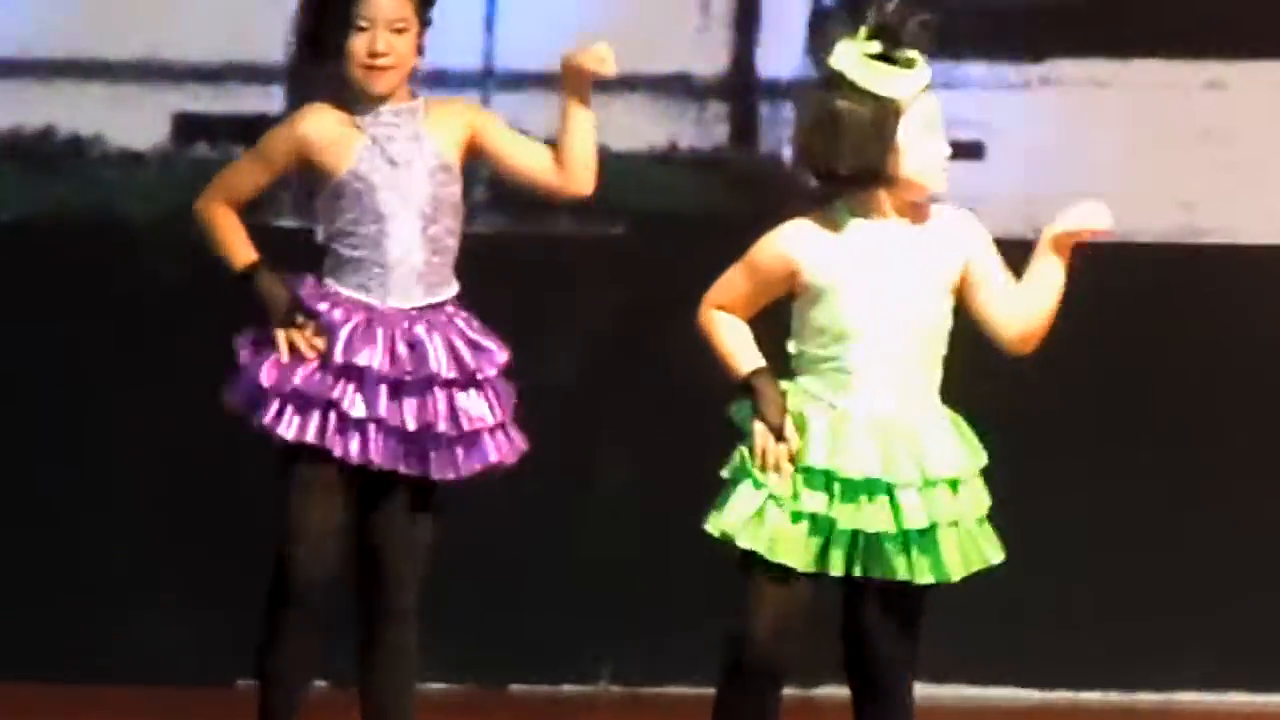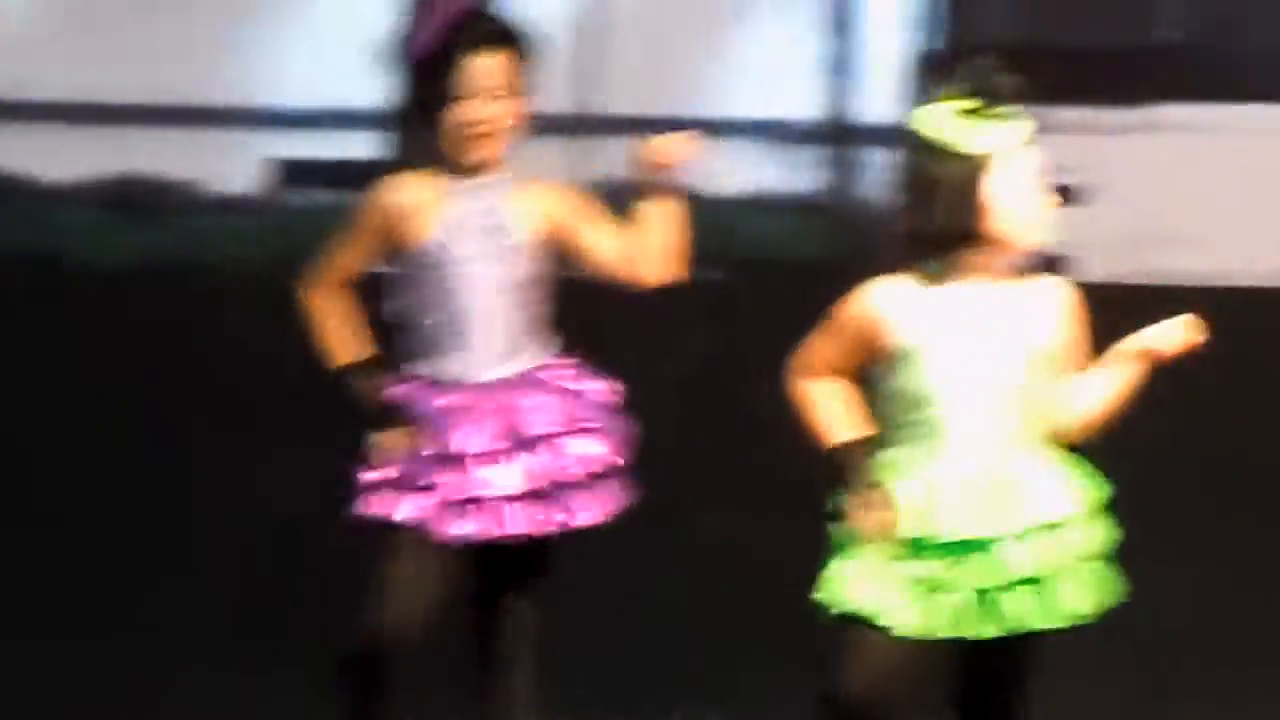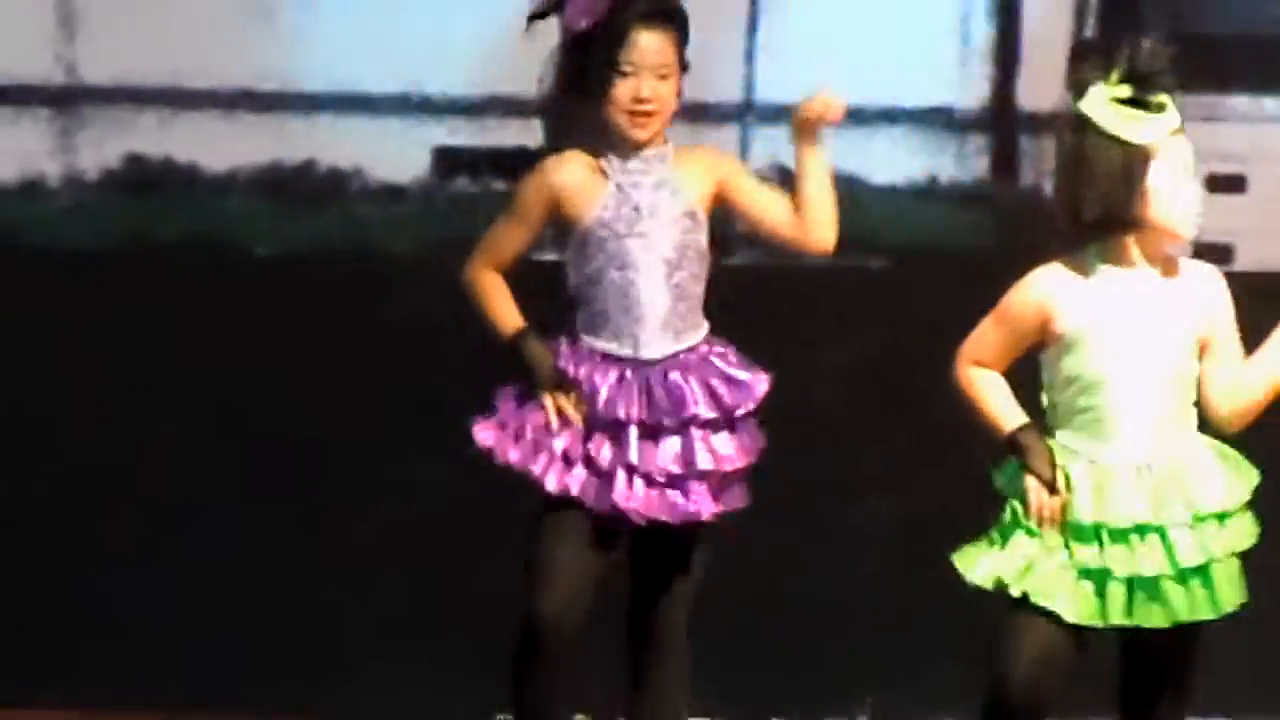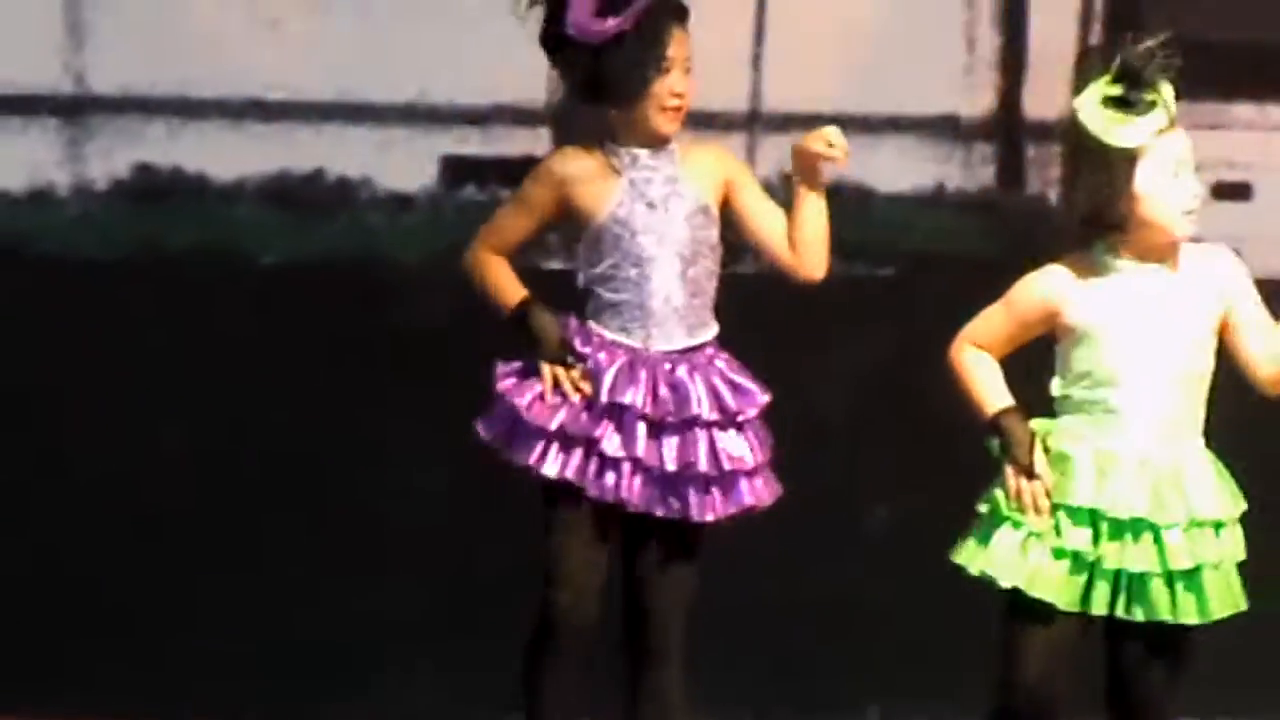
dt=0.3s
person 1, frame 1
left shoulder: (458, 121)
right shoulder: (316, 128)
left elbow: (574, 180)
right elbow: (215, 202)
left wrist: (577, 96)
right wrist: (266, 286)
left hip: (427, 360)
right hip: (339, 358)
left knee: (394, 585)
right knee: (303, 569)
person 1, frame 2
left shoulder: (545, 201)
right shoulder: (402, 198)
left elbow: (650, 266)
right elbow: (321, 290)
left wrist: (659, 188)
right wrist: (361, 380)
left hip: (528, 428)
right hip: (436, 433)
left knee: (509, 637)
right knee: (390, 632)
person 1, frame 3
left shoulder: (706, 170)
right shoulder: (565, 176)
left elbow: (815, 236)
right elbow: (483, 268)
left wrist: (809, 142)
right wrist: (527, 351)
left hip: (684, 407)
right hip: (599, 408)
left knee: (664, 622)
right knee: (551, 615)
person 1, frame 4
left shoulder: (717, 167)
right shoulder: (572, 171)
left elbow: (807, 265)
right elbow: (484, 253)
left wrist: (809, 176)
right wrist: (536, 323)
left hip: (687, 404)
right hip: (600, 400)
left knee: (660, 629)
right knee: (566, 613)
person 2, frame 1
left shoulder: (956, 235)
right shoulder: (802, 243)
left elbow: (1018, 329)
right elbow: (717, 310)
left wrist: (1056, 247)
right wrist: (759, 390)
left hip: (909, 481)
right hip: (809, 470)
left knee: (885, 662)
right knee: (761, 649)
person 2, frame 2
left shoulder: (1049, 300)
right shoulder: (888, 304)
left elbow: (1063, 418)
right elbow: (809, 373)
left wrist: (1136, 354)
right wrist: (855, 458)
left hip: (1018, 535)
right hip: (914, 537)
person 2, frame 3
left shoulder: (1202, 288)
right shoulder: (1056, 290)
right elbow: (973, 363)
right wrist: (1024, 444)
left hip: (1175, 520)
right hip: (1076, 524)
person 2, frame 4
left shoulder: (1216, 273)
right shoulder: (1065, 286)
right elbow: (970, 347)
right wrist: (1013, 431)
left hip: (1172, 520)
right hip: (1071, 512)
